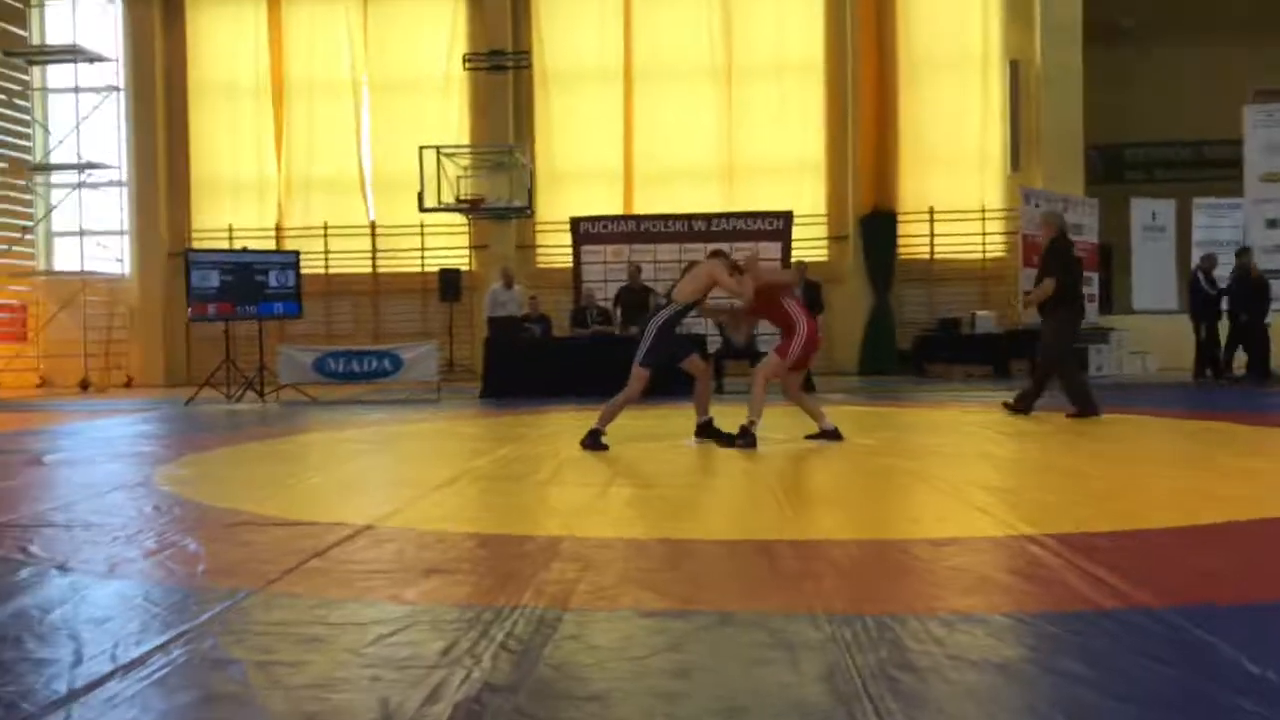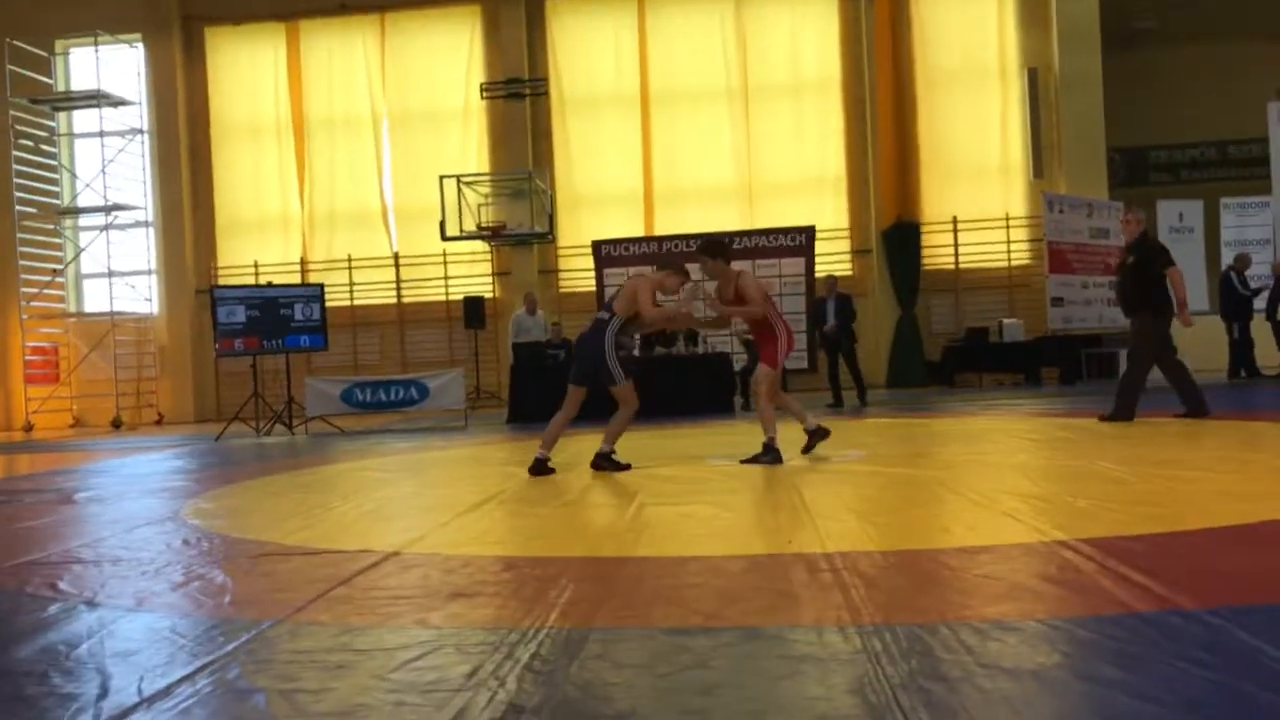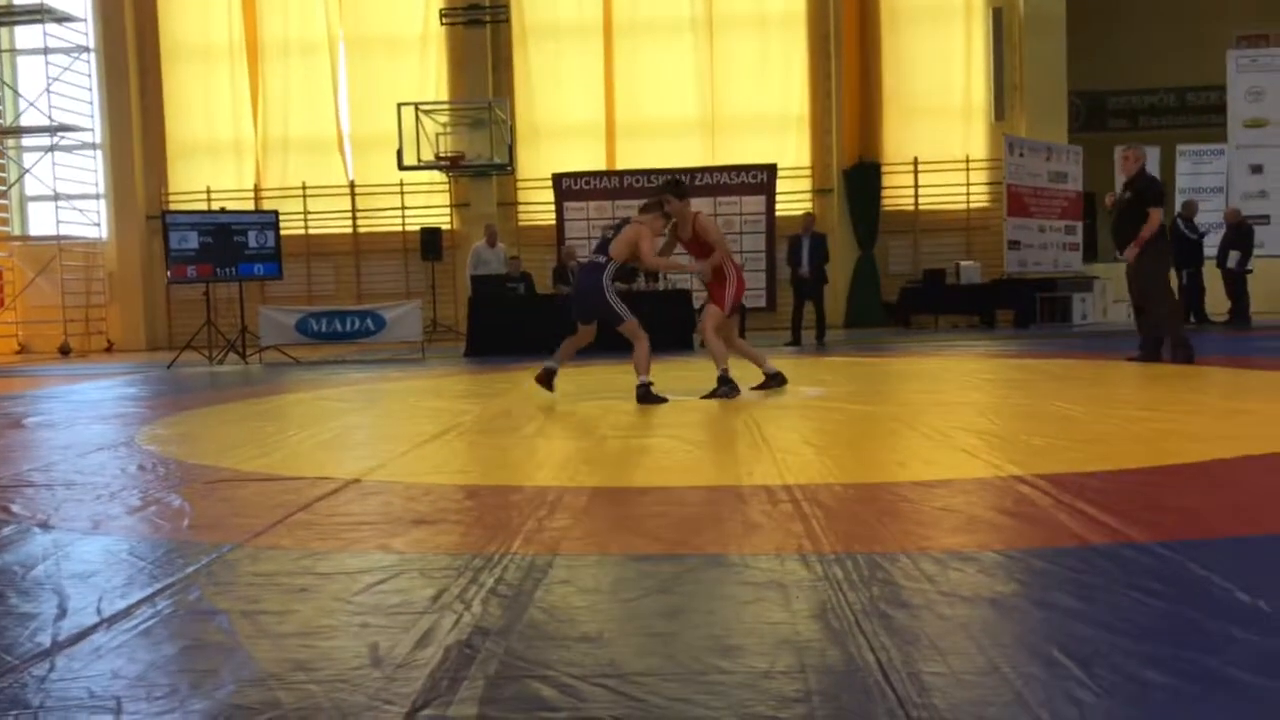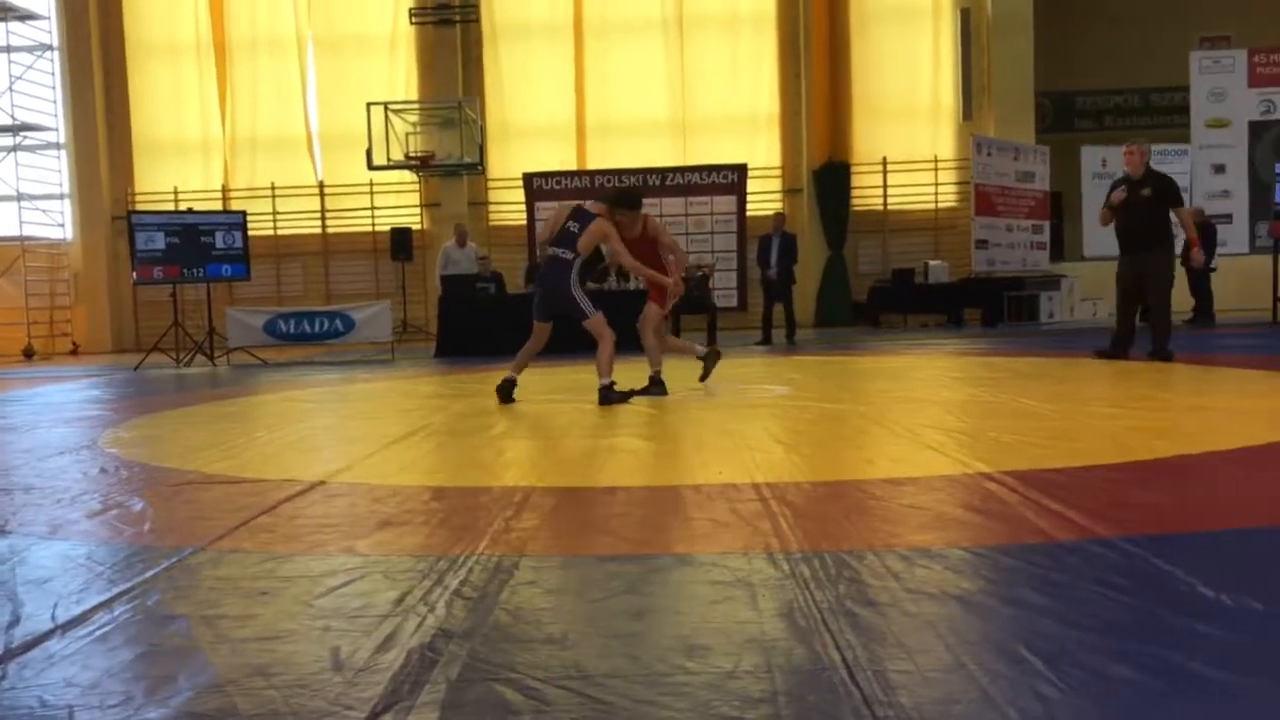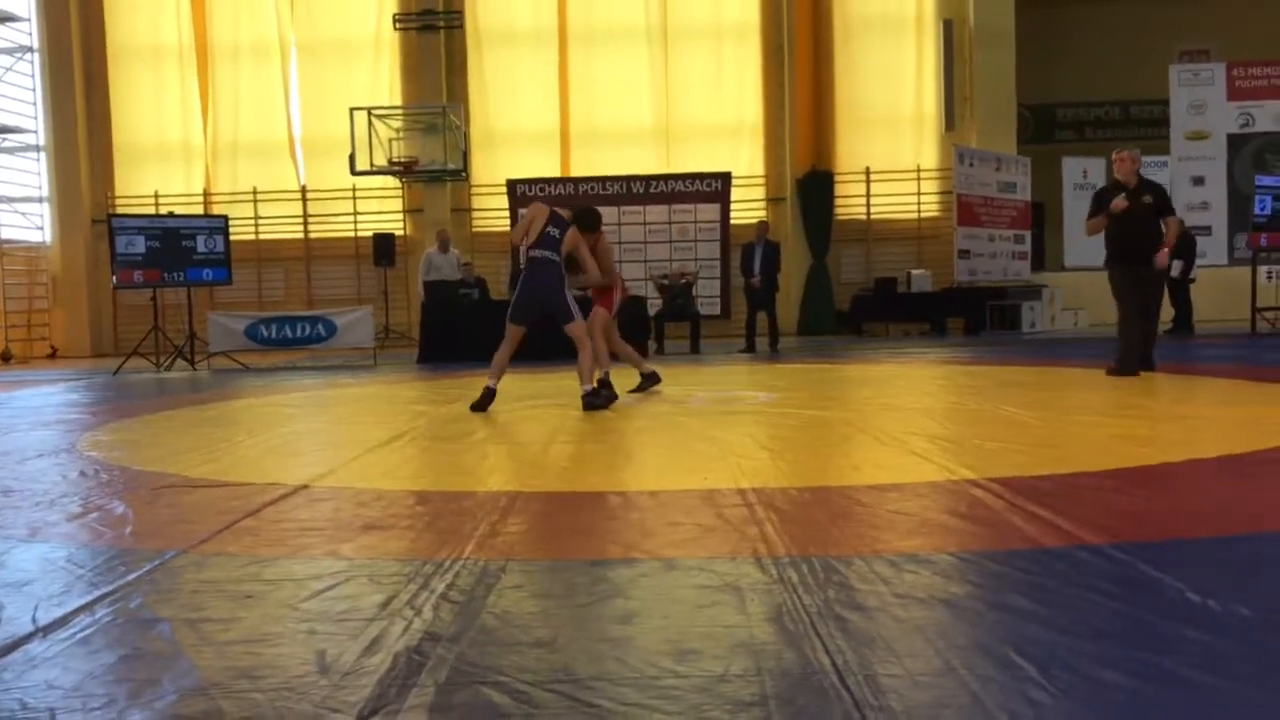
dt=0.7s
person 1, frame 1
left shoulder: (1056, 251)
right shoulder: (1065, 248)
left elbow: (1049, 285)
left wrist: (1027, 301)
left hip: (1062, 314)
right hip: (1065, 313)
left knee: (1063, 360)
right knee: (1047, 359)
left ankle: (1086, 406)
right ankle: (1024, 402)
person 1, frame 2
left shoulder: (1151, 247)
right shoulder: (1131, 250)
left elbow: (1174, 274)
left wrist: (1182, 307)
right wrist: (1118, 269)
left hip: (1151, 314)
right hip: (1143, 315)
left knee: (1137, 362)
right knee: (1167, 361)
left ankle: (1123, 410)
right ankle: (1196, 404)
person 1, frame 3
left shoulder: (1149, 184)
right shoulder: (1126, 188)
left elbow: (1156, 217)
left wrist: (1136, 244)
right wrist: (1111, 207)
left hip: (1152, 252)
right hip: (1135, 254)
left knee: (1161, 300)
right knee: (1141, 304)
left ankle: (1181, 349)
right ankle: (1150, 350)
person 1, frame 4
left shoulder: (1162, 182)
right shoulder: (1118, 185)
left elbow: (1182, 214)
right elbow: (1103, 221)
left wrist: (1194, 245)
right wrist: (1111, 204)
left hip: (1158, 253)
right hip: (1129, 254)
left knee: (1159, 301)
right knee: (1125, 303)
left ankle: (1160, 348)
right ankle: (1119, 347)
person 1, frame 5
left shoulder: (1154, 190)
right shoulder: (1104, 194)
left elbow: (1171, 223)
right elbow: (1089, 230)
left wrist: (1165, 250)
right wrist: (1110, 212)
left hip: (1152, 264)
right hip: (1120, 264)
left knee: (1149, 313)
right knee: (1128, 311)
left ankle: (1145, 358)
right ankle: (1127, 362)
person 2, frame 1
left shoulder: (700, 270)
right shoulder: (716, 266)
left elbow: (697, 306)
right elbow: (743, 293)
right wrist: (745, 277)
left hip: (667, 330)
right hip: (657, 328)
left knee: (703, 371)
right knee: (634, 389)
left ankle: (704, 426)
right ankle: (593, 433)
person 2, frame 2
left shoulder: (641, 285)
right shoulder: (645, 283)
left elbow: (636, 325)
right elbow: (648, 316)
left wrist: (674, 321)
right wrist: (678, 310)
left hip: (587, 342)
right hip: (603, 342)
left knee: (569, 408)
right knee: (629, 404)
left ankle: (540, 460)
right ankle: (603, 455)
person 2, frame 3
left shoulder: (622, 226)
right shoulder: (642, 230)
right elbow: (652, 262)
right wrist: (688, 267)
left hip: (582, 283)
right hip: (599, 285)
left knee: (584, 336)
right knee: (640, 338)
left ankle: (550, 368)
right ankle: (643, 388)
person 2, frame 4
left shoulder: (567, 210)
right shoulder: (605, 227)
left elbow: (541, 240)
right elbow: (629, 263)
right wrist: (663, 280)
left hip: (545, 280)
right hip: (567, 283)
left knee: (538, 339)
right knee: (606, 336)
left ankle: (509, 381)
right ankle: (606, 389)
person 2, frame 5
left shoulder: (538, 209)
right shoulder: (575, 235)
left elbow: (515, 240)
right elbow: (595, 276)
left hip: (530, 282)
right hip: (555, 285)
left knee: (509, 342)
right knee: (583, 343)
left ankle: (489, 392)
right ankle: (588, 395)
person 3, frame 1
left shoulder: (758, 279)
right shoulder: (751, 305)
left elbow: (791, 278)
left wrist: (758, 271)
left hip: (802, 332)
right hip: (805, 335)
left knee: (760, 375)
right knee: (791, 390)
left ankle: (748, 433)
right ankle: (829, 429)
person 3, frame 2
left shoulder: (745, 280)
right shoulder: (722, 287)
left elbow: (759, 310)
right elbow: (725, 321)
left wrist: (724, 309)
left hip: (778, 337)
right hip: (766, 339)
left knee: (760, 389)
right knee: (771, 393)
left ankle: (771, 449)
right ankle: (813, 428)
person 3, frame 3
left shoulder: (701, 221)
right shoulder: (675, 229)
left elbow: (722, 248)
right elbow: (661, 255)
left wrist: (707, 264)
left hip: (730, 280)
right hip: (718, 282)
left knee: (706, 327)
right knee: (730, 338)
left ankle: (725, 381)
right ankle: (773, 374)
person 3, frame 4
left shoulder: (650, 224)
right shoulder: (616, 228)
left elbow: (678, 251)
left wrist: (677, 277)
right hip: (653, 282)
left knee: (645, 325)
right knee: (659, 339)
left ankle: (656, 382)
right ankle: (706, 352)
person 3, frame 5
left shoulder: (601, 245)
left elbow: (609, 278)
left hip: (611, 288)
right hip: (599, 289)
left knee: (593, 329)
right knee: (612, 340)
left ankle: (605, 384)
right ankle: (649, 374)
